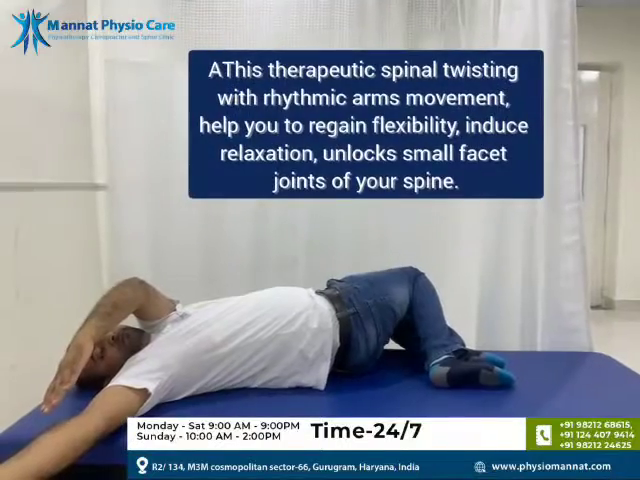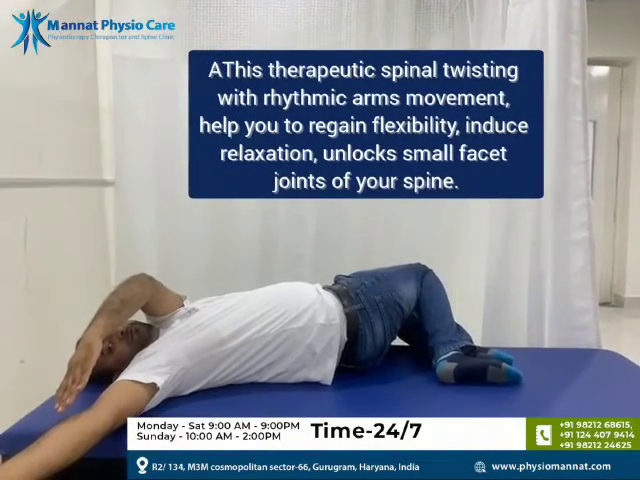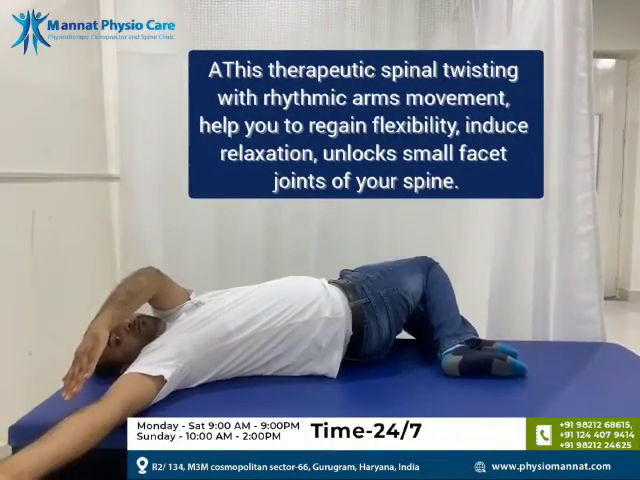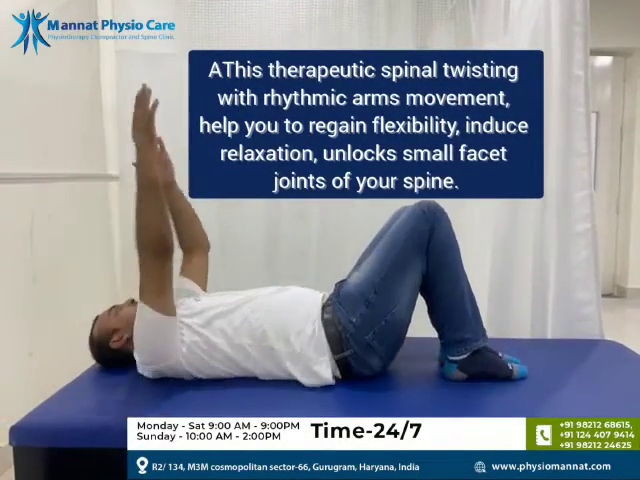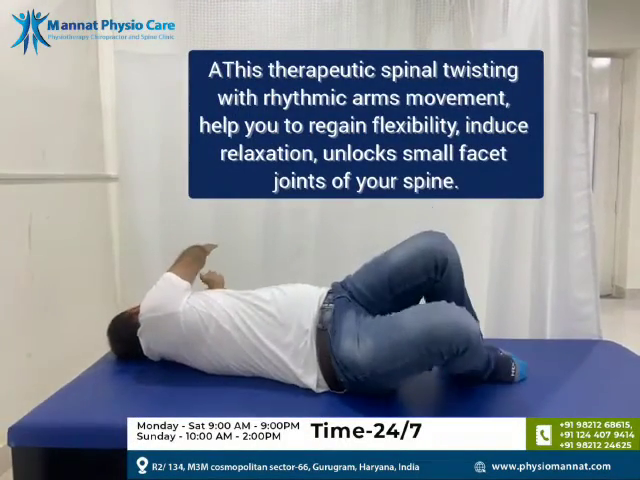
dt=1s
person 1, frame 1
left shoulder: (165, 327)
right shoulder: (146, 373)
left elbow: (133, 287)
right elbow: (88, 426)
left wrist: (85, 331)
left hip: (329, 315)
right knee: (412, 279)
left ankle: (446, 357)
right ankle: (446, 357)
person 1, frame 2
left shoulder: (171, 322)
right shoulder: (154, 369)
left elbow: (142, 283)
right elbow: (99, 419)
left wrist: (92, 330)
right knee: (420, 277)
left ankle: (454, 353)
right ankle: (454, 353)
person 1, frame 3
left shoulder: (177, 315)
right shoulder: (161, 361)
left elbow: (149, 276)
right elbow: (107, 411)
left wrist: (102, 317)
left hip: (338, 300)
right knee: (426, 268)
left ankle: (457, 346)
right ankle: (459, 346)
person 1, frame 4
left shoulder: (180, 311)
right shoulder: (158, 352)
left elbow: (197, 246)
right elbow: (157, 253)
left wrist: (166, 184)
left hip: (330, 318)
right hip: (346, 340)
left knee: (415, 222)
right knee: (425, 217)
left ankle: (464, 353)
right ankle: (466, 353)
person 1, frame 5
left shoulder: (170, 319)
right shoulder: (157, 318)
right elbow: (189, 260)
left wrist: (215, 286)
left hip: (332, 304)
right hip: (336, 354)
left knee: (436, 250)
right knee: (452, 328)
left ankle: (464, 351)
right ankle: (485, 365)
